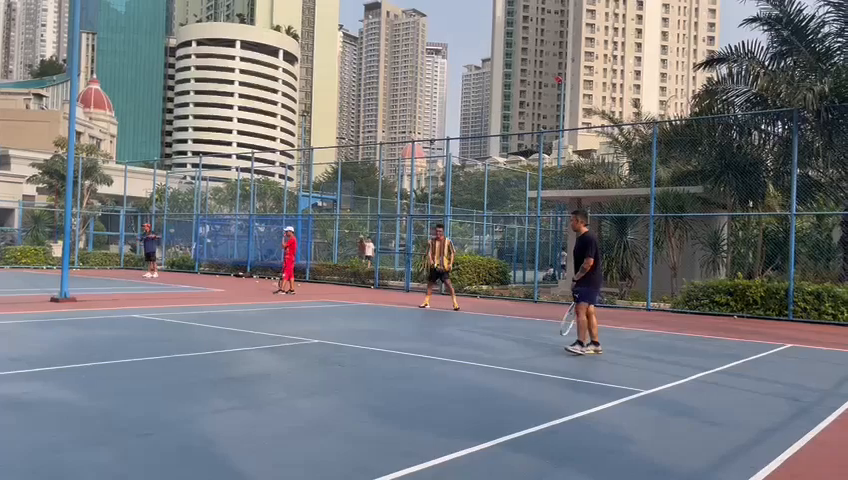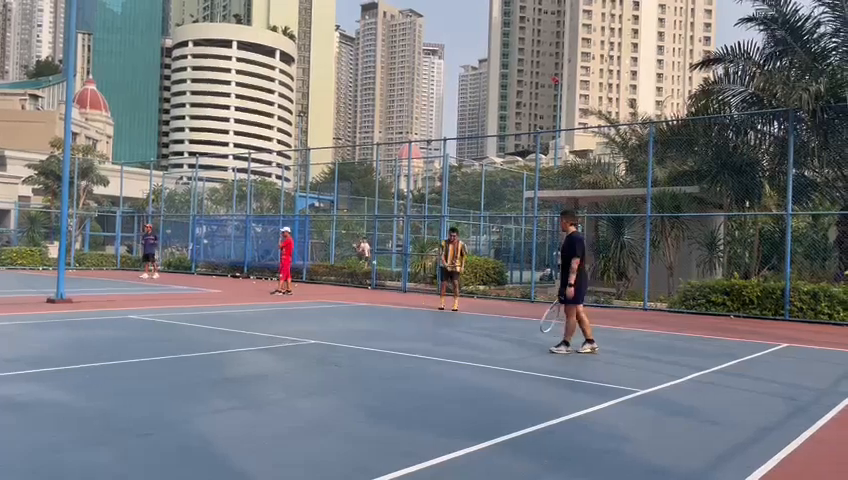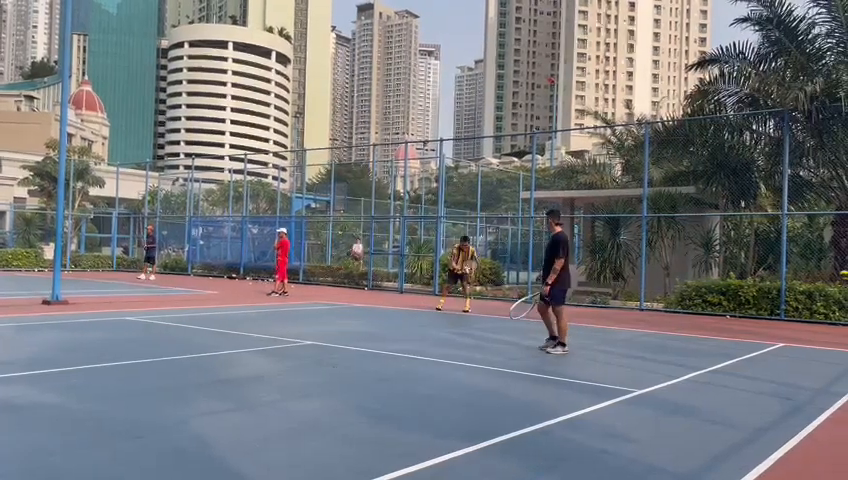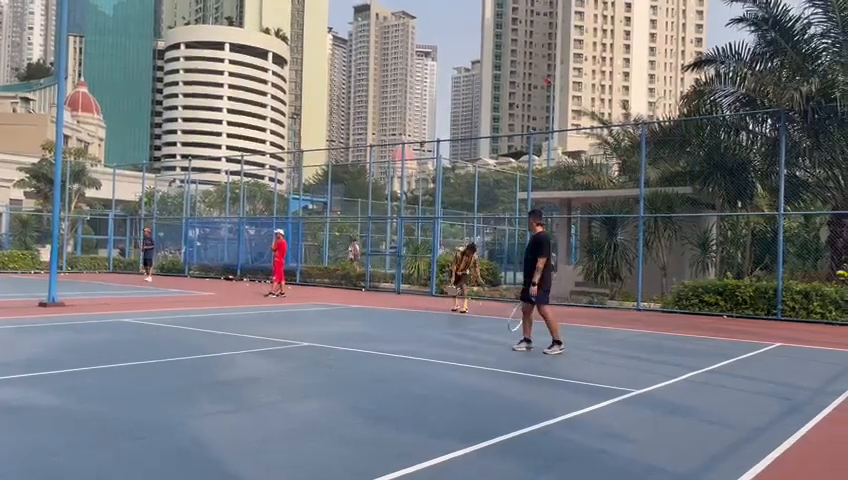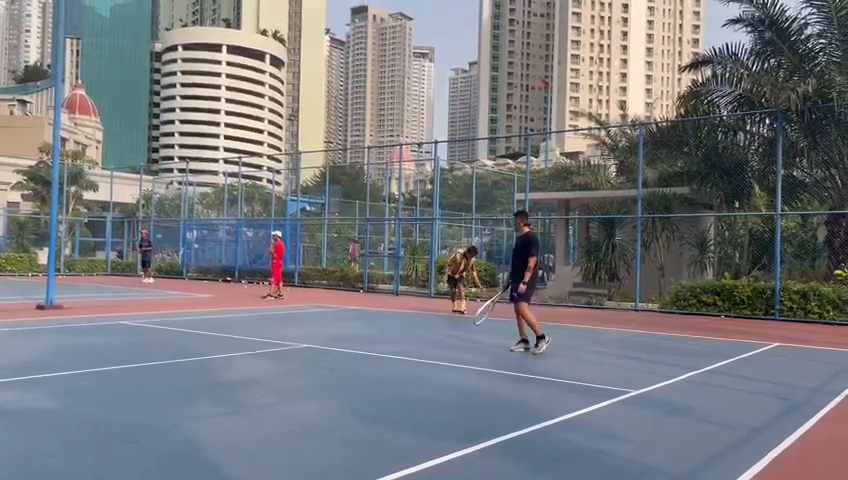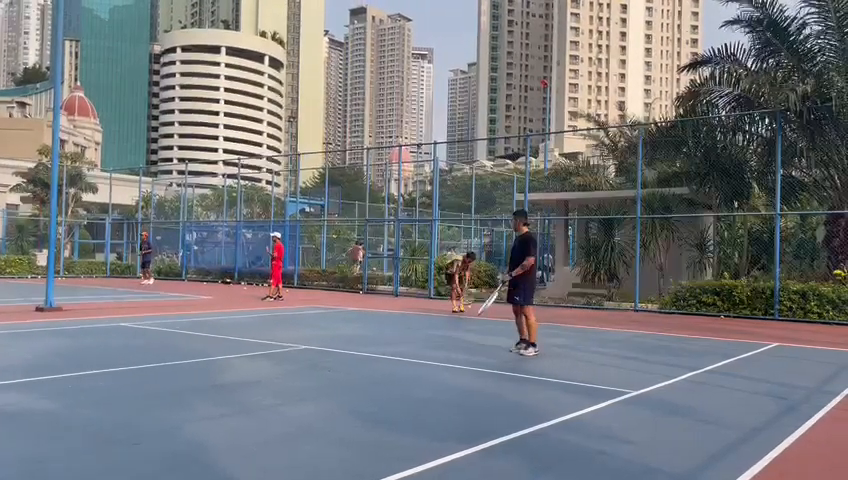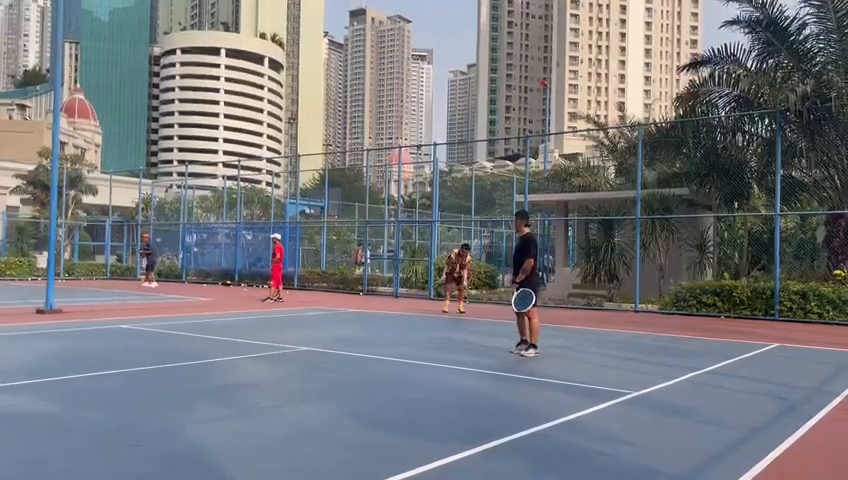
dt=0.4s
person 1, frame 1
left shoulder: (589, 238)
right shoulder: (580, 238)
left elbow: (589, 263)
left wrist: (575, 279)
right wrist: (577, 279)
left hip: (588, 282)
right hip: (585, 282)
left knee: (580, 310)
right knee: (589, 312)
left ankle: (580, 343)
right ankle: (595, 344)
person 1, frame 2
left shoulder: (574, 238)
right shoulder: (571, 238)
left elbow: (575, 263)
left wrist: (570, 284)
right wrist: (568, 284)
left hip: (574, 283)
right hip: (576, 283)
left knee: (570, 313)
right knee: (578, 312)
left ankle: (565, 344)
right ankle: (590, 342)
person 1, frame 3
left shoulder: (560, 238)
right shoulder: (555, 237)
left elbow: (559, 264)
left wrist: (547, 282)
right wrist: (546, 281)
left hip: (557, 283)
right hip: (552, 283)
left knee: (558, 313)
right knee: (542, 309)
left ankle: (562, 344)
right ankle: (553, 337)
person 1, frame 4
left shoulder: (542, 238)
right shoulder: (534, 237)
left elbow: (541, 263)
left wrist: (534, 283)
left hip: (539, 283)
right hip: (529, 282)
left knee: (544, 312)
right knee: (526, 311)
left ankle: (558, 343)
right ankle: (527, 341)
person 1, frame 5
left shoulder: (531, 238)
right shoulder: (520, 238)
left elbow: (532, 262)
left wrist: (524, 282)
right wrist: (511, 279)
left hip: (526, 282)
right hip: (517, 281)
left knee: (523, 309)
right knee: (518, 311)
left ankle: (542, 337)
right ankle: (524, 341)
person 1, frame 6
left shoulder: (529, 238)
right shoulder: (518, 238)
left elbow: (529, 261)
left wrist: (512, 274)
right wrist: (509, 275)
left hip: (525, 282)
right hip: (515, 282)
left knee: (527, 313)
right knee: (517, 312)
left ankle: (533, 345)
right ankle: (523, 341)
person 1, frame 7
left shoulder: (529, 240)
right shoulder: (521, 239)
left elbow: (529, 263)
left wrist: (517, 281)
right wrist: (514, 279)
left hip: (529, 283)
right hip: (520, 283)
left knee: (531, 314)
right knee: (519, 312)
left ankle: (533, 346)
right ankle: (524, 342)
